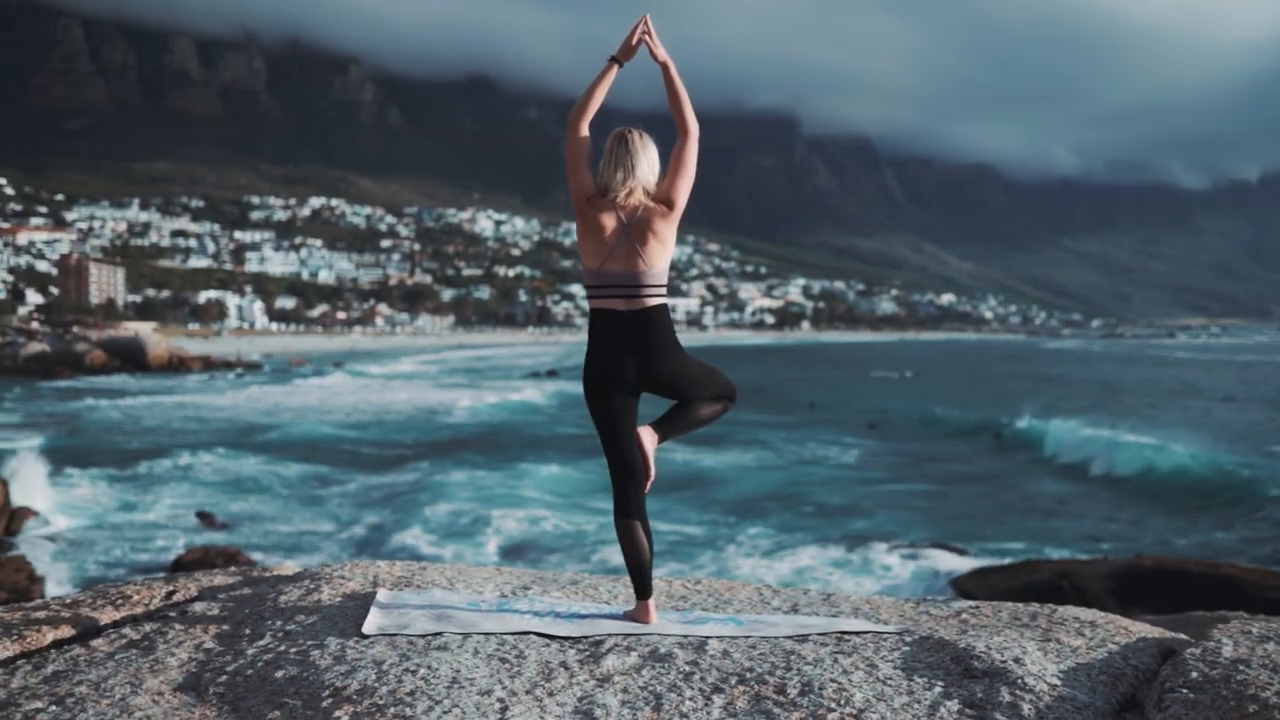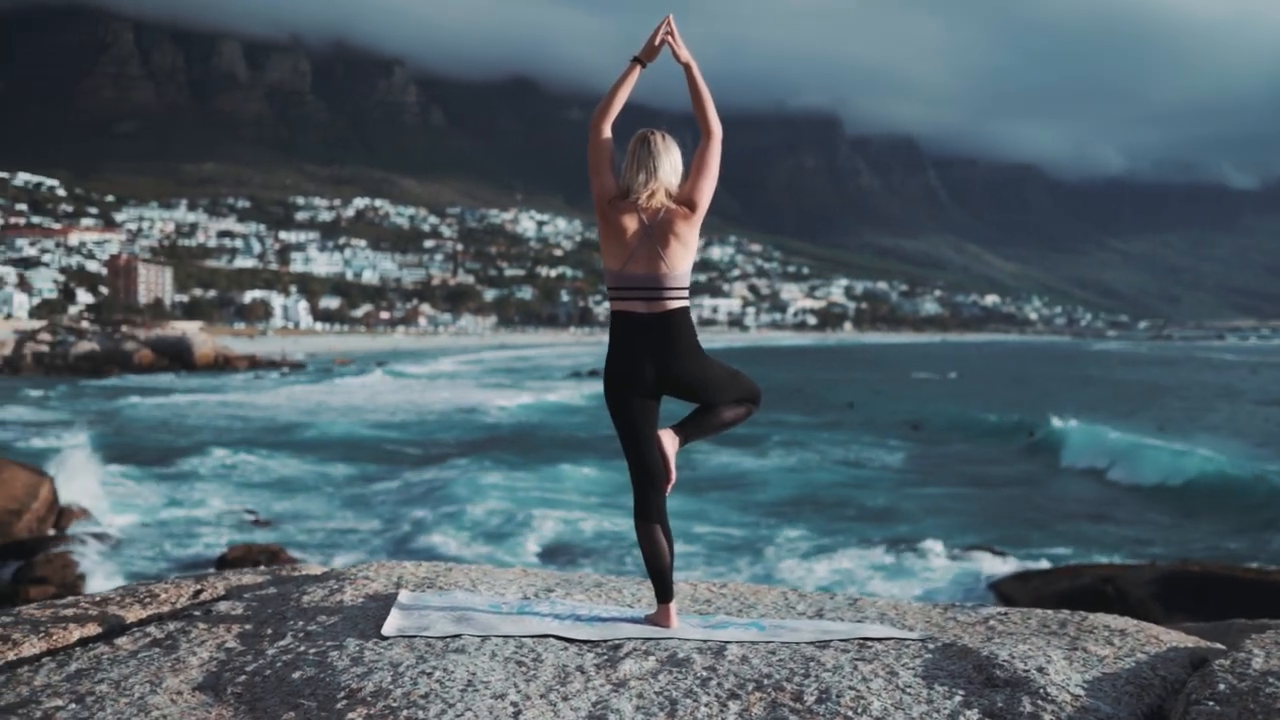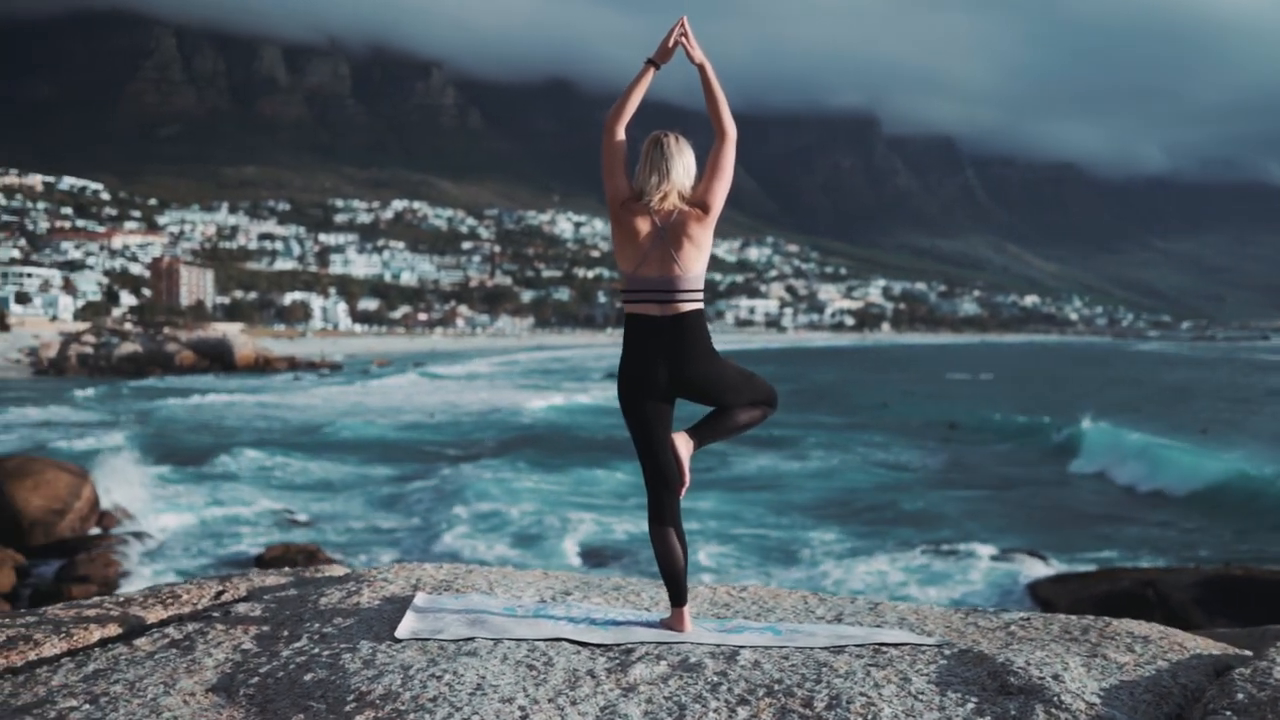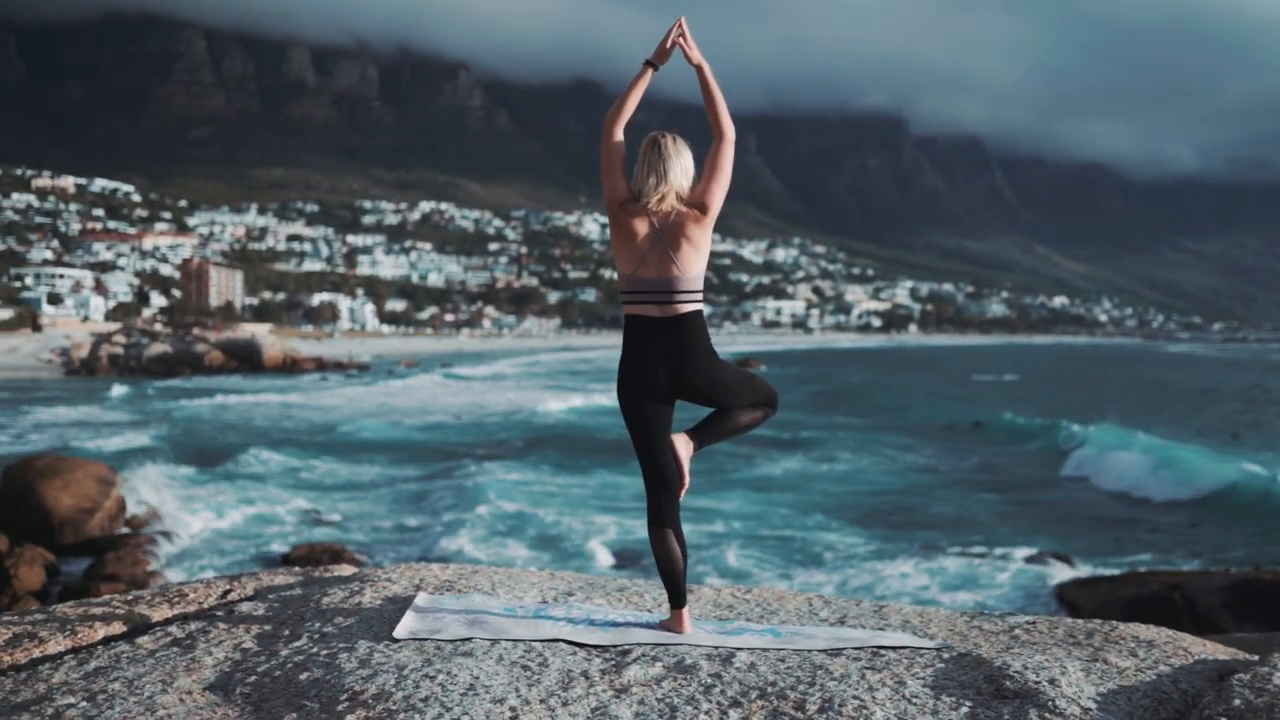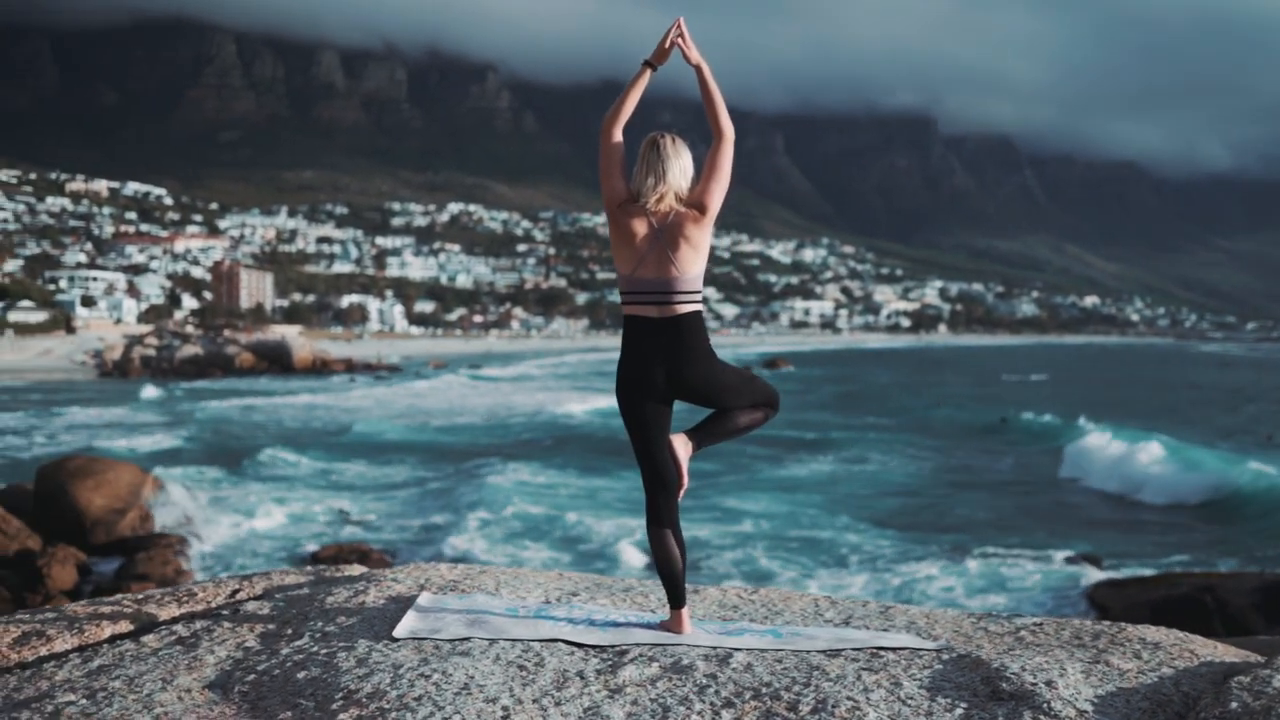
dt=0.5s
person 1, frame 1
left shoulder: (589, 212)
right shoulder: (665, 213)
left elbow: (577, 126)
right elbow: (689, 131)
left wrist: (619, 59)
right wrist: (662, 60)
left hip: (605, 358)
right hip: (657, 352)
left knee: (627, 487)
right knee: (724, 392)
left ankle: (644, 605)
right ankle: (655, 434)
person 1, frame 2
left shoulder: (610, 214)
right shoulder: (687, 216)
left elbow: (599, 127)
right elbow: (714, 133)
left wrist: (641, 60)
right wrist: (687, 61)
left hip: (626, 360)
right hip: (677, 354)
left knee: (647, 490)
right knee: (747, 395)
left ankle: (665, 609)
right ankle: (676, 436)
person 1, frame 3
left shoulder: (624, 217)
right shoulder: (701, 218)
left elbow: (613, 130)
right elbow: (728, 134)
left wrist: (655, 63)
right wrist: (700, 62)
left hip: (639, 362)
right hip: (691, 357)
left knee: (661, 492)
right knee: (764, 398)
left ankle: (680, 613)
right ankle: (691, 440)
person 1, frame 4
left shoulder: (622, 217)
right shoulder: (699, 219)
left elbow: (611, 131)
right elbow: (726, 135)
left wrist: (652, 64)
right wrist: (698, 63)
left hip: (639, 364)
right hip: (691, 359)
left knee: (661, 495)
right knee: (764, 398)
left ankle: (679, 616)
right ankle: (690, 441)
person 1, frame 5
left shoulder: (621, 218)
right shoulder: (698, 219)
left elbow: (609, 132)
right elbow: (725, 134)
left wrist: (651, 64)
right wrist: (697, 63)
left hip: (638, 365)
right hip: (689, 359)
left knee: (659, 495)
right knee: (765, 400)
left ankle: (679, 616)
right ankle: (690, 442)
